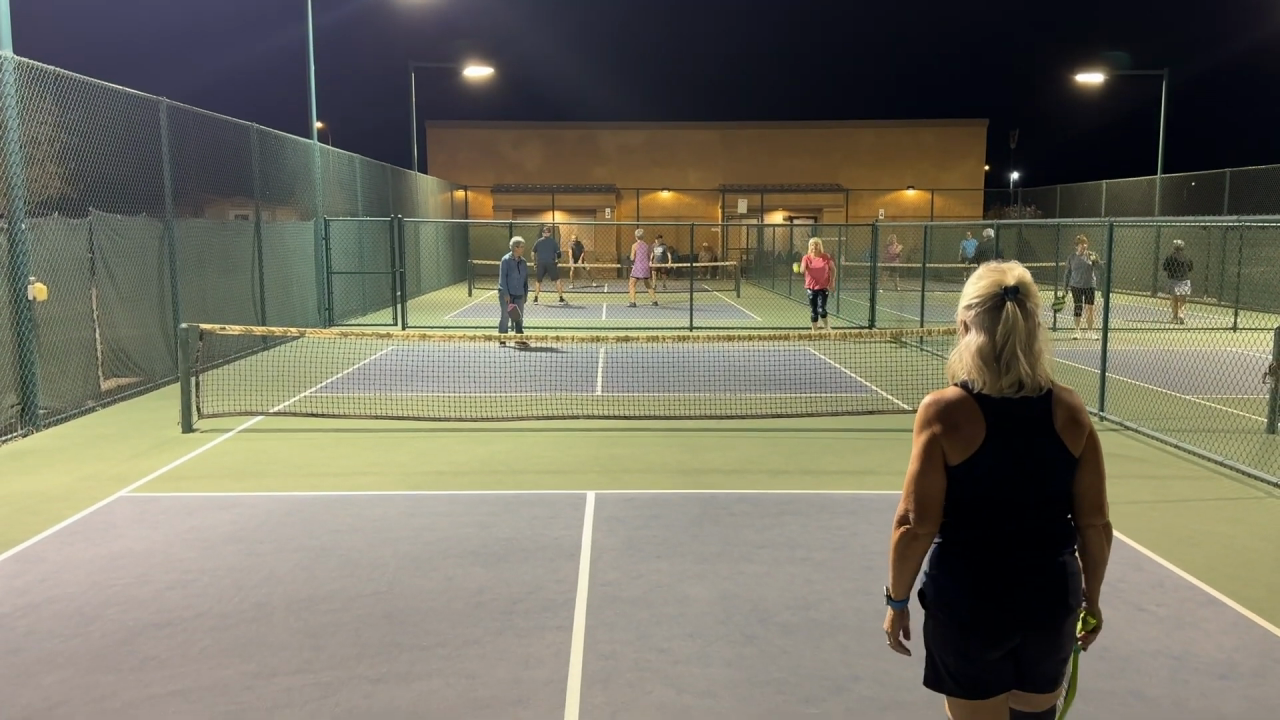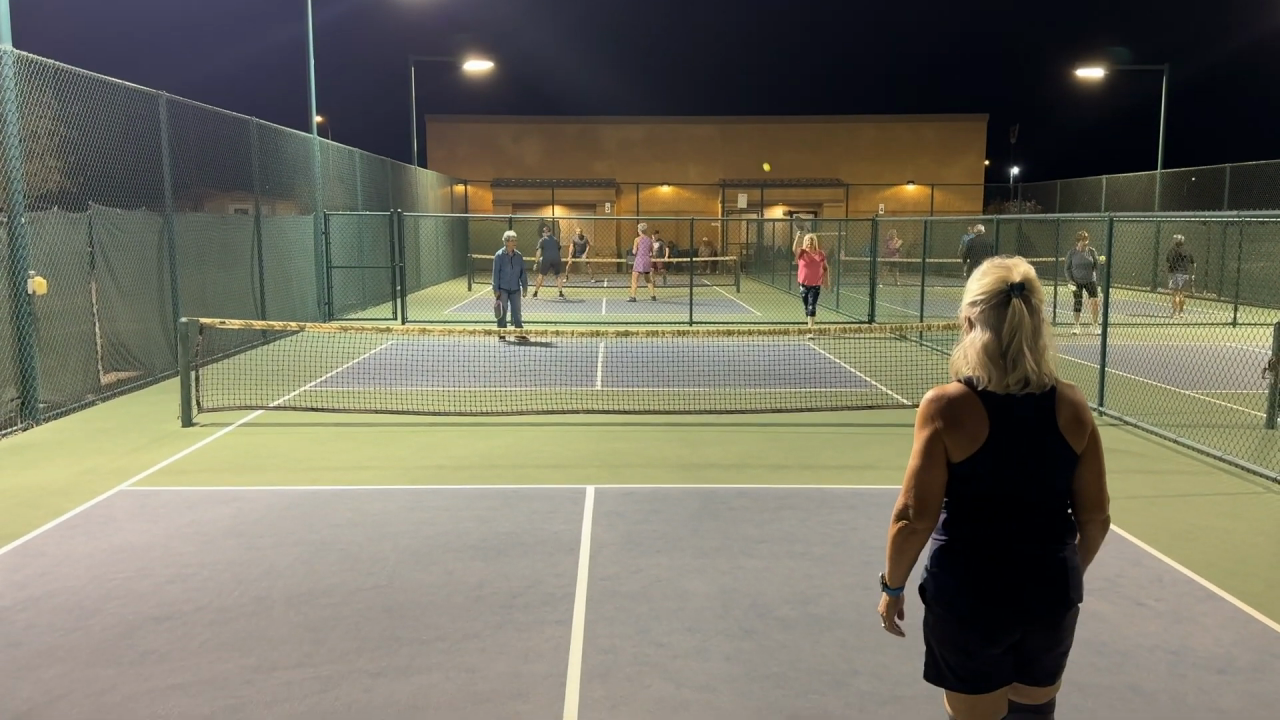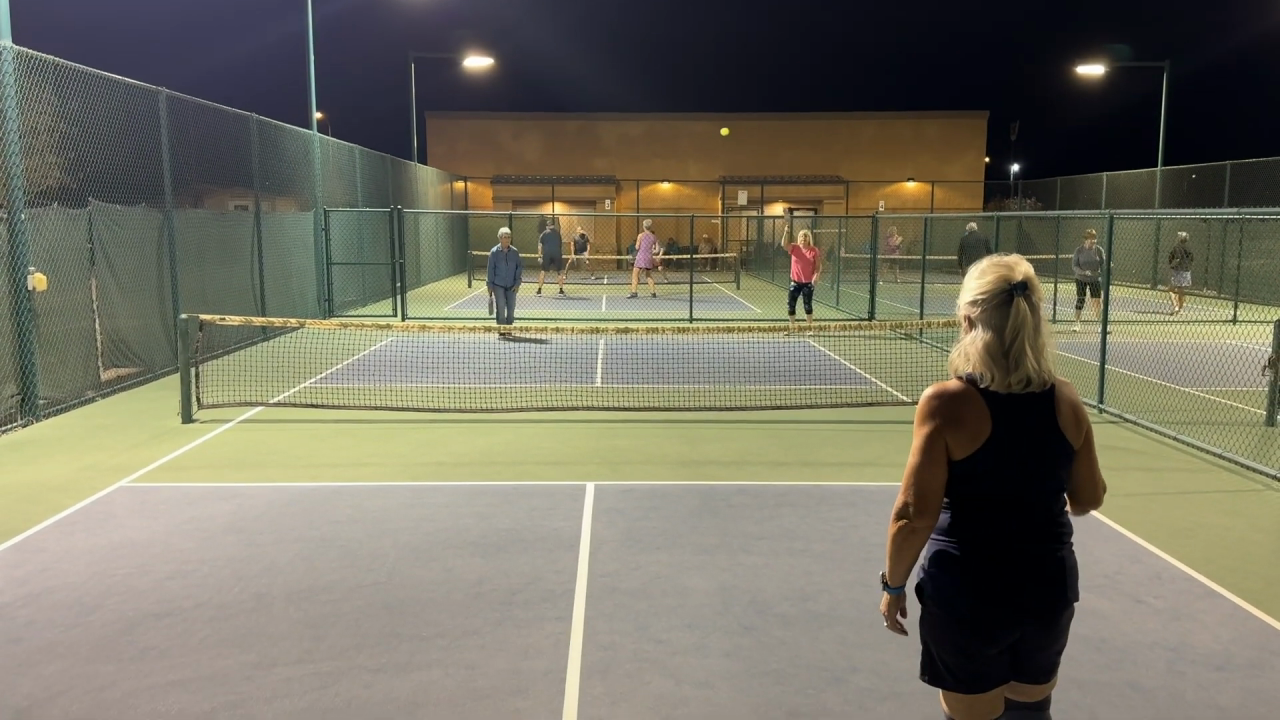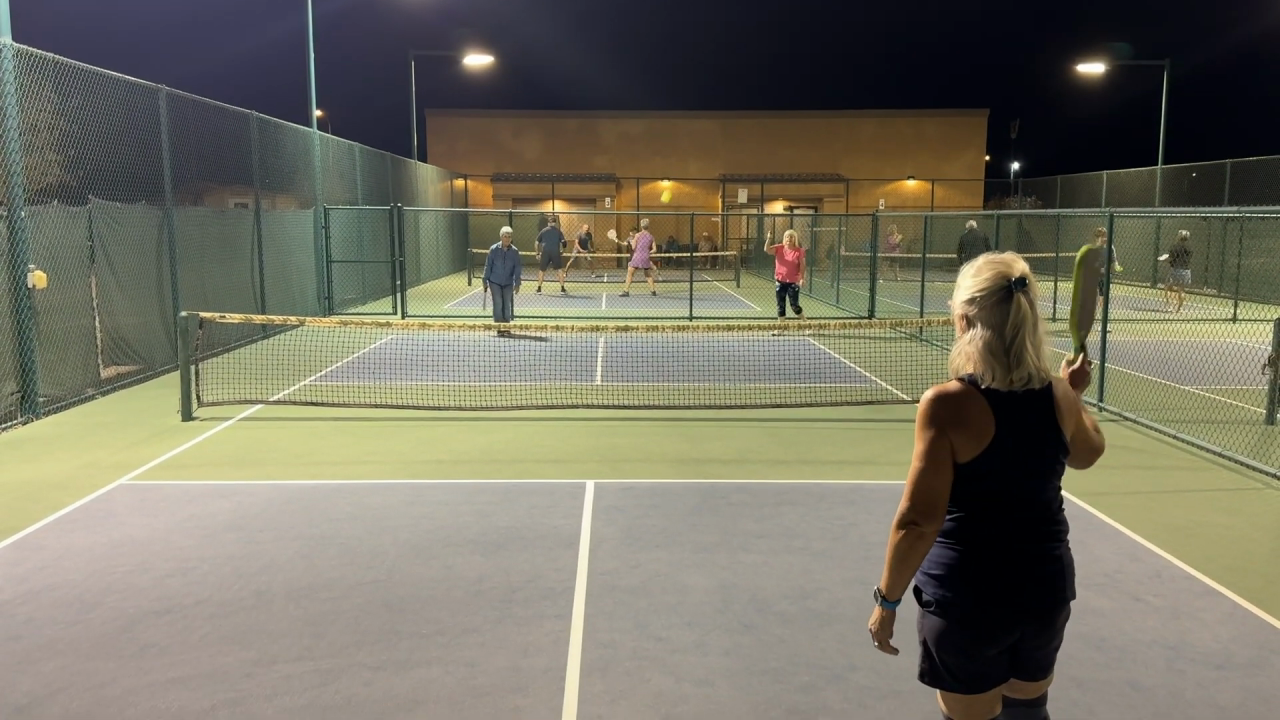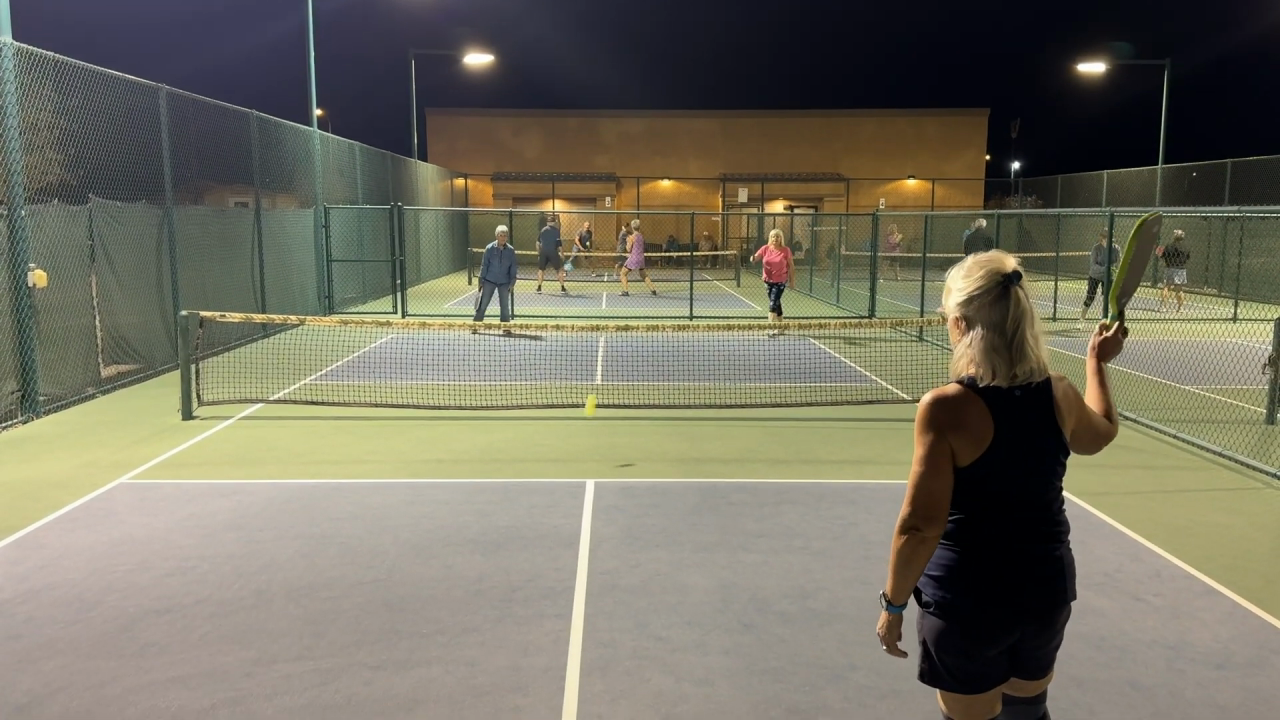
dt=0.3s
person 1, frame 1
left shoulder: (944, 411)
right shoulder: (1069, 409)
left elbow: (915, 526)
right elbow: (1094, 523)
left wrist: (897, 600)
right wrist: (1091, 597)
left hip: (968, 605)
right hip: (1050, 599)
person 1, frame 2
left shoulder: (946, 406)
right shoulder: (1070, 405)
left elbow: (914, 518)
right elbow: (1095, 516)
left wrist: (892, 586)
right wrist: (1070, 567)
left hip: (969, 598)
right hip: (1051, 595)
person 1, frame 3
left shoulder: (946, 403)
right shoulder: (1065, 401)
left elbow: (913, 516)
right elbow: (1089, 498)
left wrist: (893, 585)
left hip: (967, 597)
right hip: (1048, 591)
person 1, frame 4
left shoulder: (947, 404)
right shoulder: (1058, 397)
left elbow: (919, 521)
right elbow: (1088, 452)
left wrist: (886, 599)
left hip: (966, 597)
right hip: (1046, 589)
person 1, frame 5
left shoulder: (946, 406)
right shoulder: (1058, 394)
left elbow: (920, 526)
right elbow: (1100, 433)
left wrist: (892, 604)
right wrist: (1098, 360)
left hip: (966, 598)
right hip: (1047, 588)
